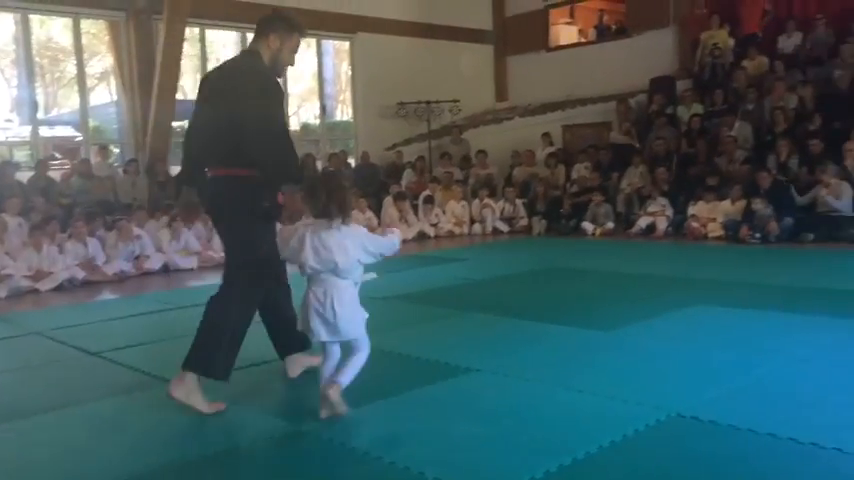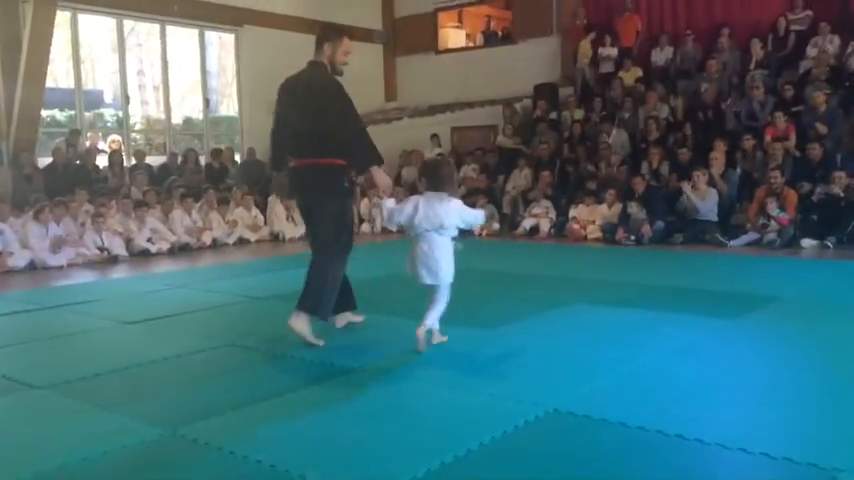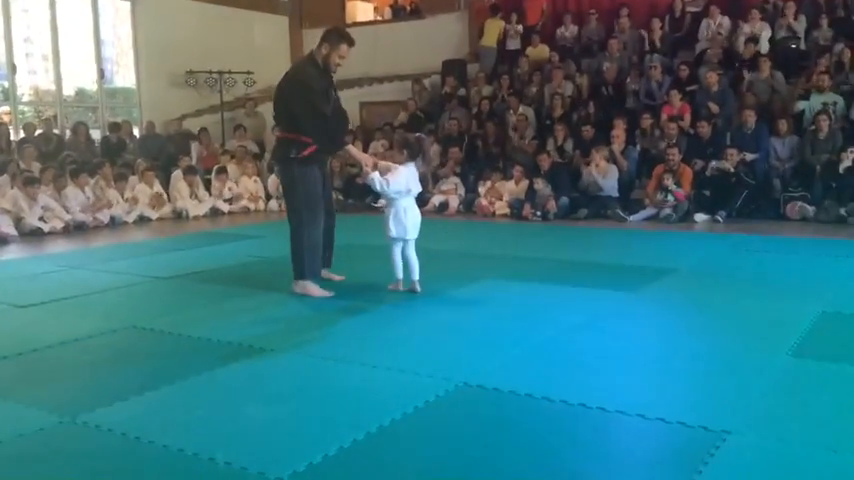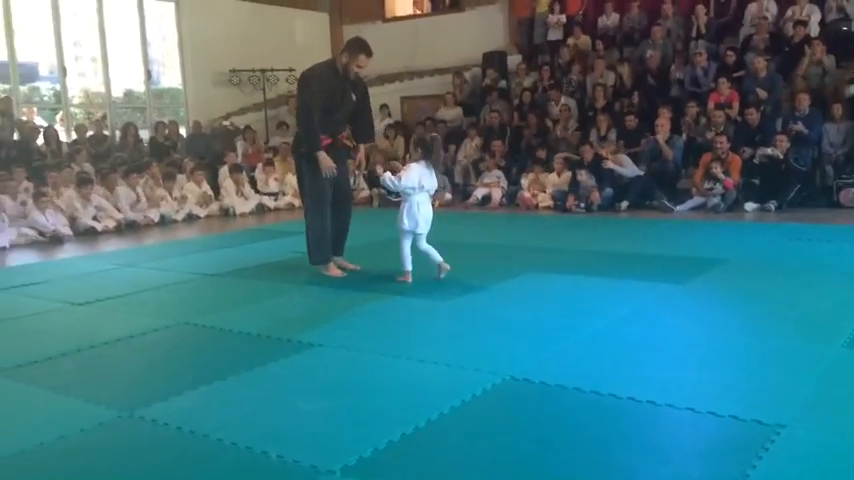
dt=1s
person 1, frame 1
left shoulder: (218, 77)
right shoulder: (260, 80)
left elbow: (198, 136)
right elbow: (271, 141)
left wrist: (197, 181)
right wrist: (289, 188)
left hip: (220, 187)
right hip: (248, 191)
left knee: (267, 274)
right knee: (245, 283)
left ankle: (295, 353)
right ankle: (191, 378)
person 1, frame 2
left shoulder: (290, 85)
right shoulder: (326, 84)
left elbow: (280, 133)
right elbow: (349, 128)
left wrist: (286, 165)
right wrist: (375, 168)
left hip: (302, 174)
right hip: (327, 175)
left knee: (327, 244)
right knee: (335, 246)
left ankle: (341, 308)
right ankle: (306, 313)
person 1, frame 3
left shoulder: (322, 73)
right shoulder: (302, 77)
left elbow: (333, 113)
right elbow: (319, 122)
left wrist: (346, 147)
right wrist: (352, 152)
left hip: (314, 151)
right hip: (295, 153)
left knee: (325, 212)
right knee: (308, 216)
left ankle: (318, 267)
right ankle: (303, 279)
person 1, frame 4
left shoulder: (356, 84)
right shoulder: (315, 78)
left elbow: (361, 116)
right elbow: (307, 119)
left wrist: (362, 147)
right wrist: (320, 155)
left hip: (336, 147)
right hip: (312, 149)
left knee: (342, 203)
right knee: (319, 205)
left ankle: (335, 254)
right ankle: (323, 261)
person 2, frame 1
left shoulder: (302, 232)
right shoulder: (354, 234)
left elbow: (286, 252)
right elbow: (386, 246)
right wrist: (394, 234)
left hip: (316, 298)
right hip: (343, 300)
left knee: (331, 353)
right knee: (361, 351)
left ankle: (325, 404)
right ankle: (335, 388)
person 2, frame 2
left shoulder: (415, 202)
right shoulder: (454, 205)
left elbow: (391, 216)
right elbow: (474, 218)
left wrist: (387, 201)
right wrist: (481, 213)
left hip: (422, 252)
right hip: (442, 253)
left knee: (433, 294)
right knee: (442, 298)
left ankle: (435, 334)
right ankle: (423, 328)
person 2, frame 3
left shoulder: (400, 172)
right shoulder: (412, 169)
left elbow: (384, 185)
right elbow: (391, 169)
left wrist: (370, 173)
right wrist: (377, 164)
left hip: (399, 213)
right hip: (411, 212)
left knee: (396, 250)
right knee: (410, 250)
left ankle: (399, 282)
right ankle: (415, 283)
person 2, frame 4
left shoulder: (412, 168)
right shoulder: (430, 169)
left elbow: (396, 183)
left wrist: (382, 174)
left hip: (412, 208)
right hip: (425, 207)
left knee: (405, 243)
right knee: (421, 244)
left ankle: (407, 274)
right ankle: (441, 264)
